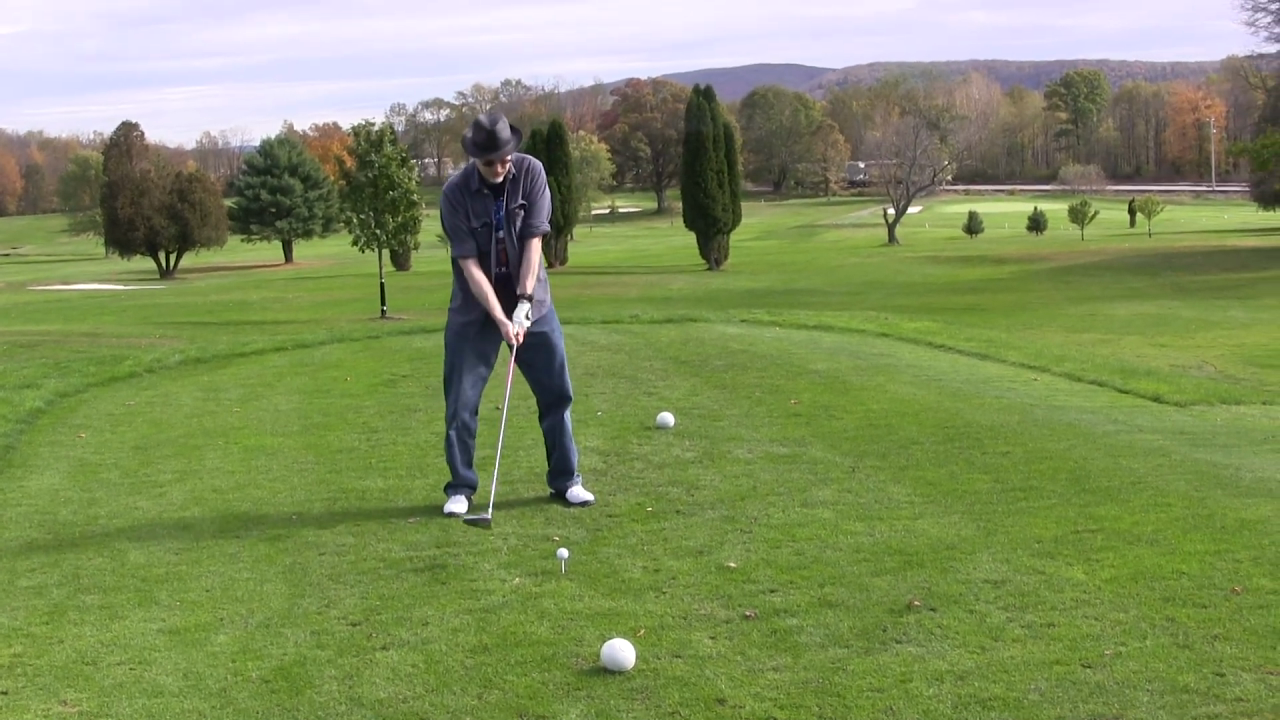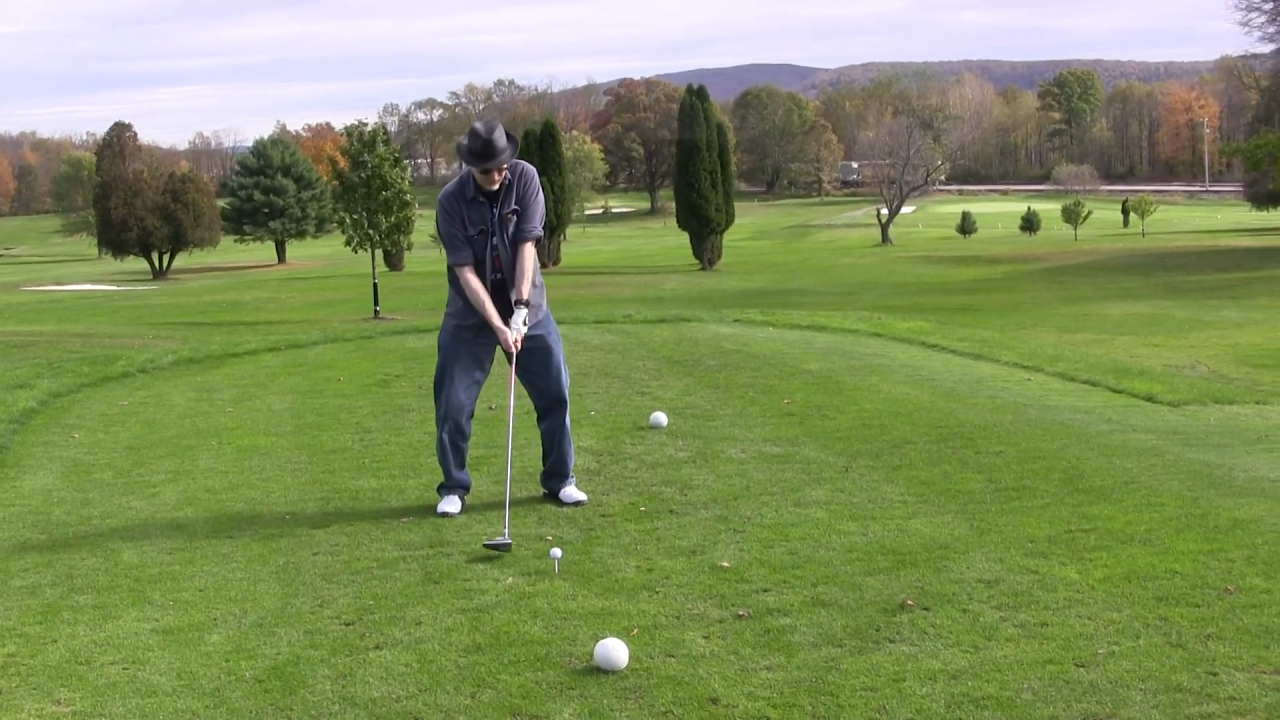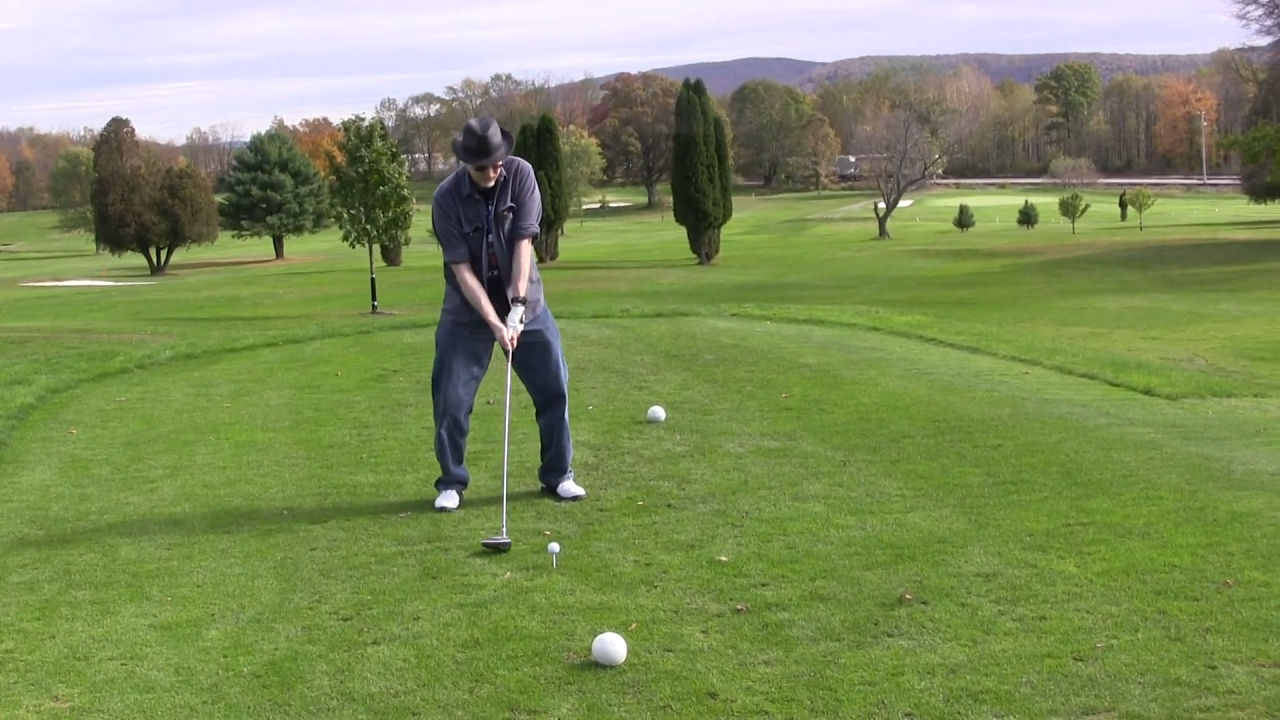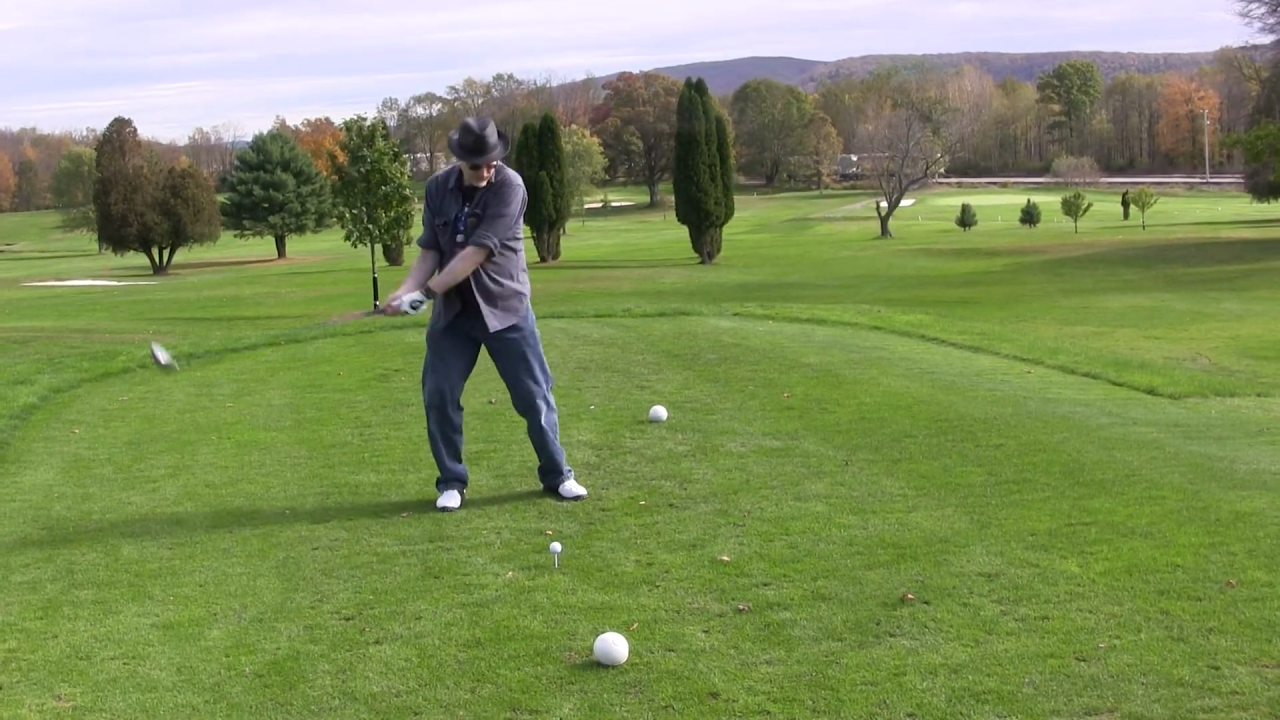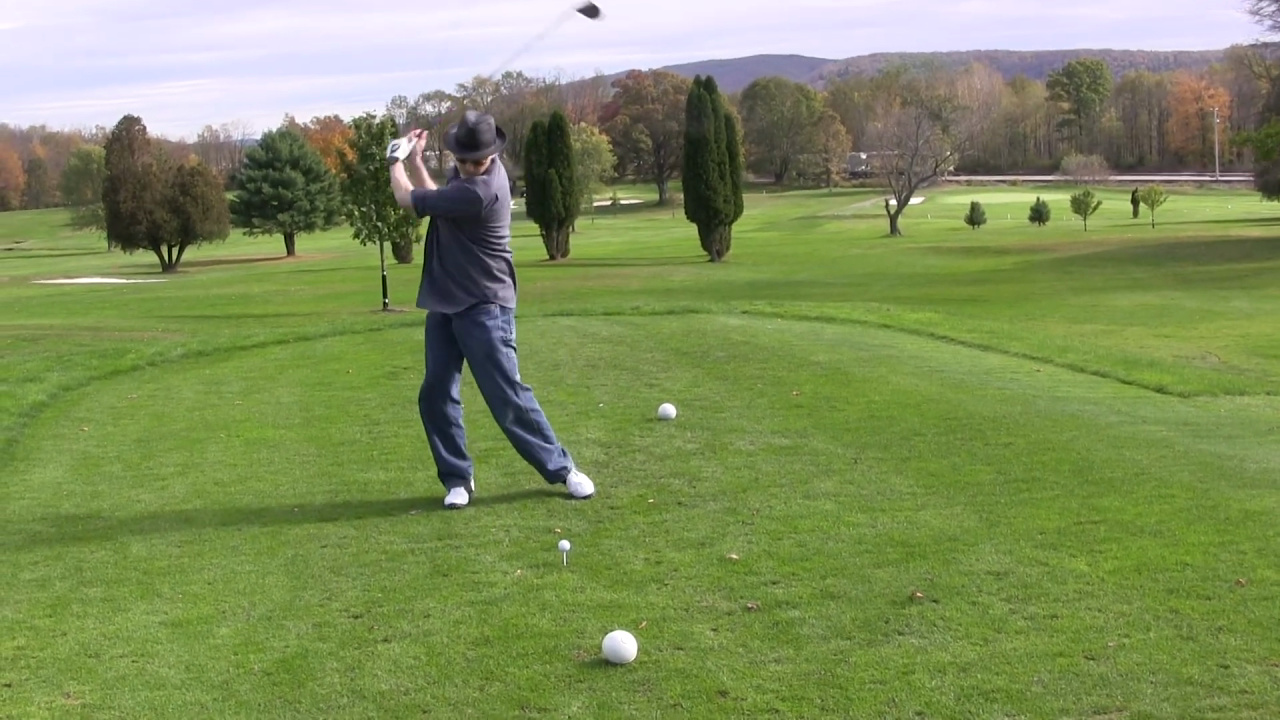
dt=0.4s
person 1, frame 1
left shoulder: (531, 172)
right shoulder: (455, 192)
left elbow: (533, 241)
right elbow: (469, 263)
left wrist: (523, 303)
right wrist: (500, 318)
left hip: (531, 302)
right hip: (474, 309)
left knee: (557, 391)
right knee: (461, 399)
left ankle: (565, 479)
right ankle: (461, 486)
person 1, frame 2
left shoulder: (526, 177)
right shoulder: (451, 200)
left elbow: (527, 245)
right elbow: (465, 270)
left wrist: (520, 308)
right wrist: (497, 325)
left hip: (527, 307)
right hip: (470, 314)
left knee: (555, 394)
right knee: (453, 403)
left ankle: (559, 479)
right ankle: (454, 487)
person 1, frame 3
left shoulder: (521, 174)
right shoulder: (446, 197)
left elbow: (523, 242)
right elbow: (460, 268)
left wrist: (517, 304)
right wrist: (492, 321)
left hip: (525, 302)
right hip: (468, 310)
left knee: (553, 389)
right knee: (452, 400)
left ankle: (557, 474)
right ankle: (452, 482)
person 1, frame 4
left shoulder: (510, 187)
right shoulder: (438, 186)
left elbow: (476, 253)
right elbow: (431, 248)
left wrist: (427, 291)
right wrist: (407, 288)
left hip: (507, 308)
right hip: (454, 308)
left knee: (534, 395)
right knee: (440, 396)
left ankle: (557, 474)
right ankle: (452, 481)
person 1, frame 5
left shoulder: (481, 191)
right shoulder: (467, 176)
left elbow: (407, 198)
right elbow: (434, 199)
left wrist: (400, 159)
right wrist: (416, 159)
left hip: (483, 304)
right hip: (448, 301)
left knee: (506, 394)
right knee: (435, 393)
left ankle: (561, 467)
right ankle: (458, 478)
